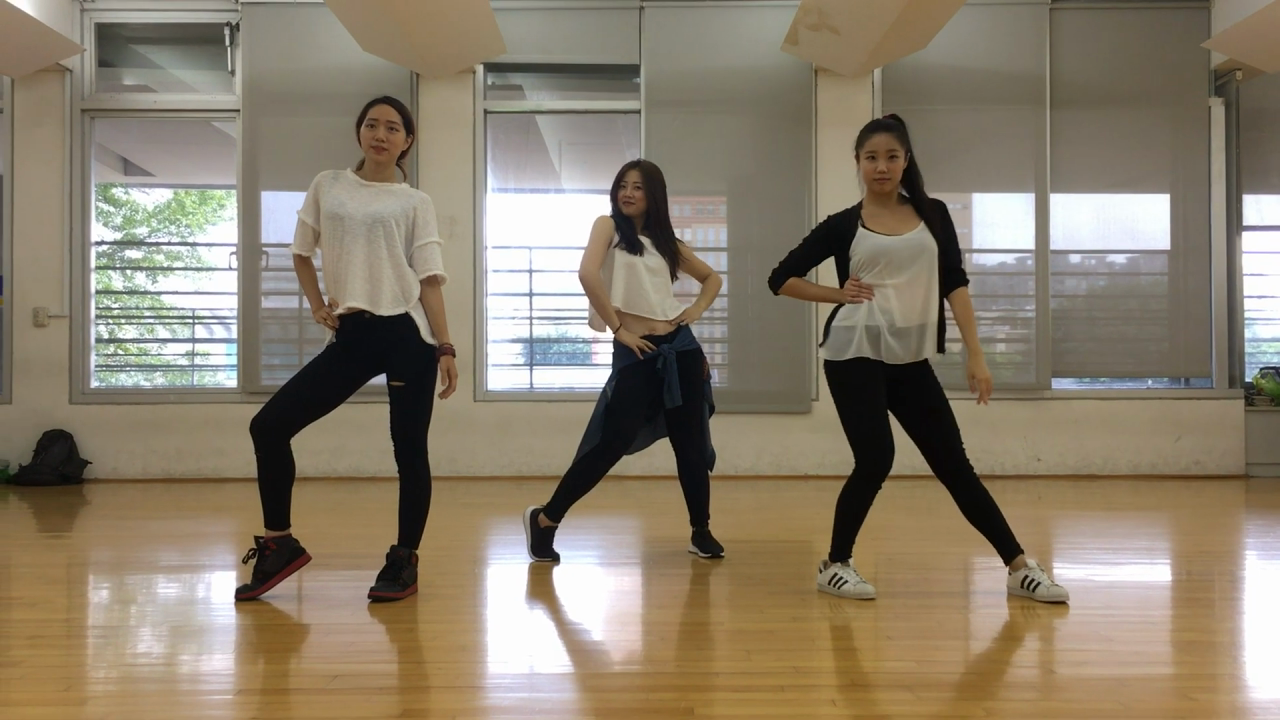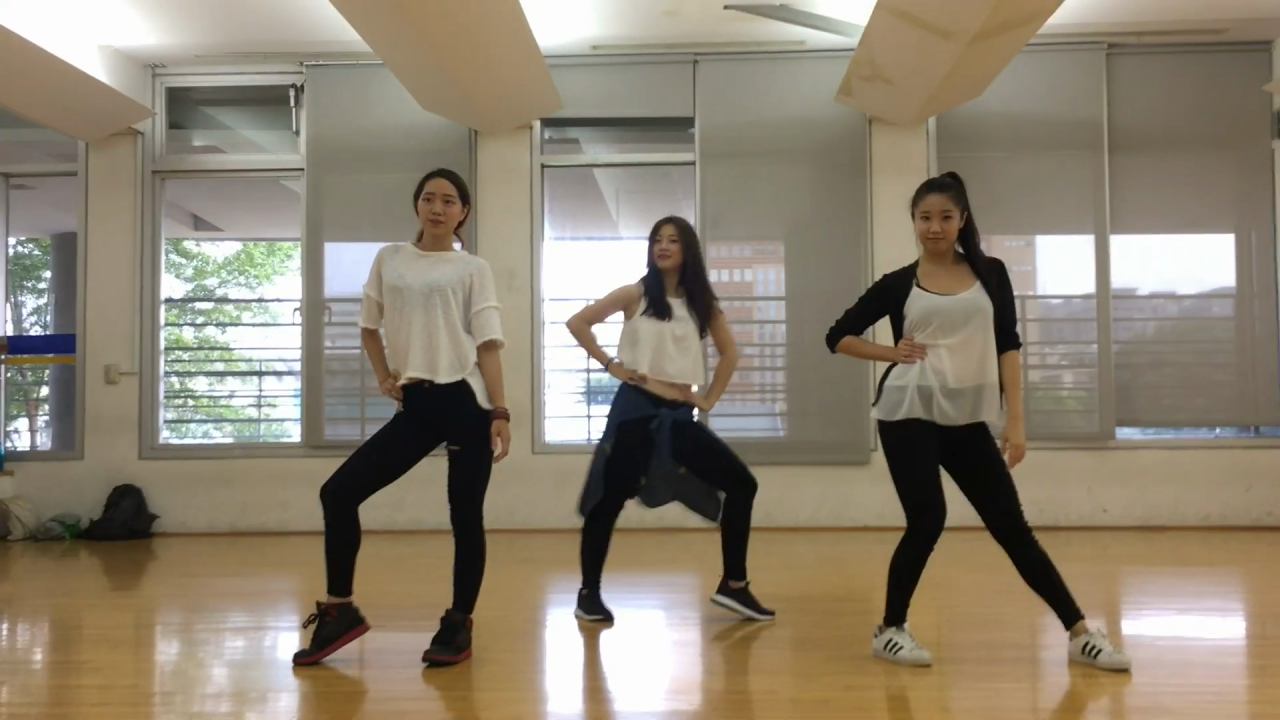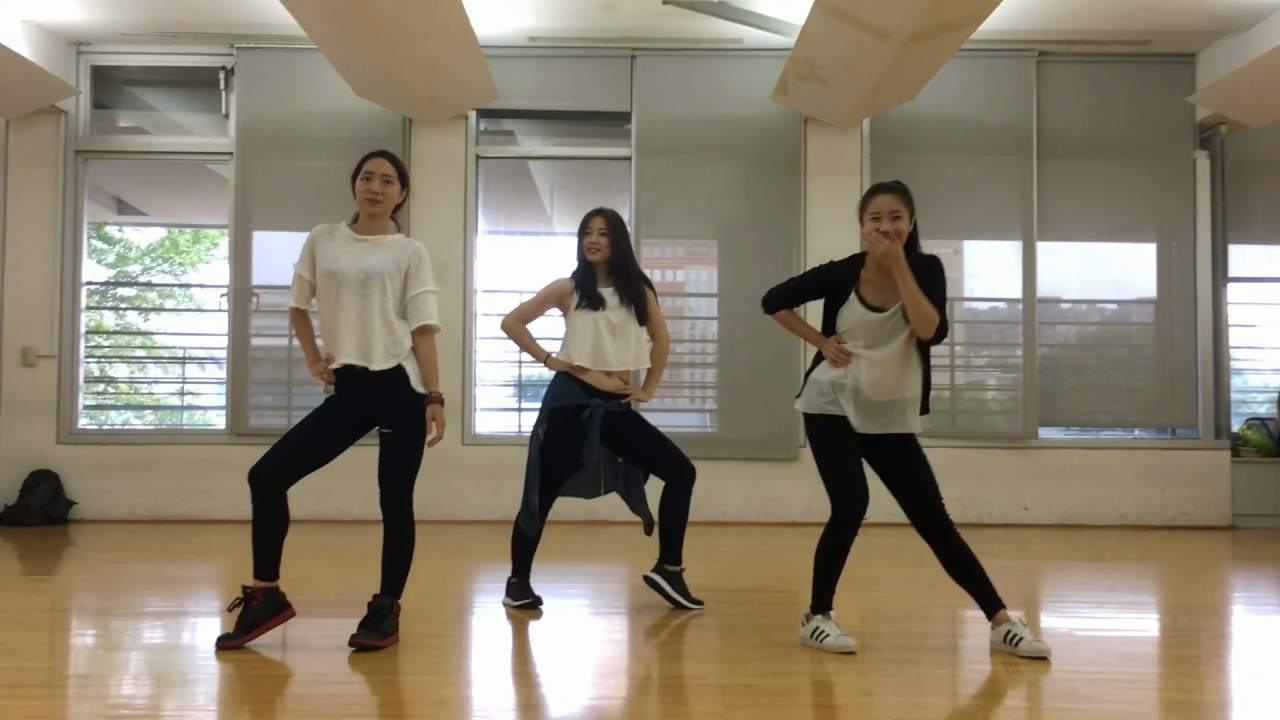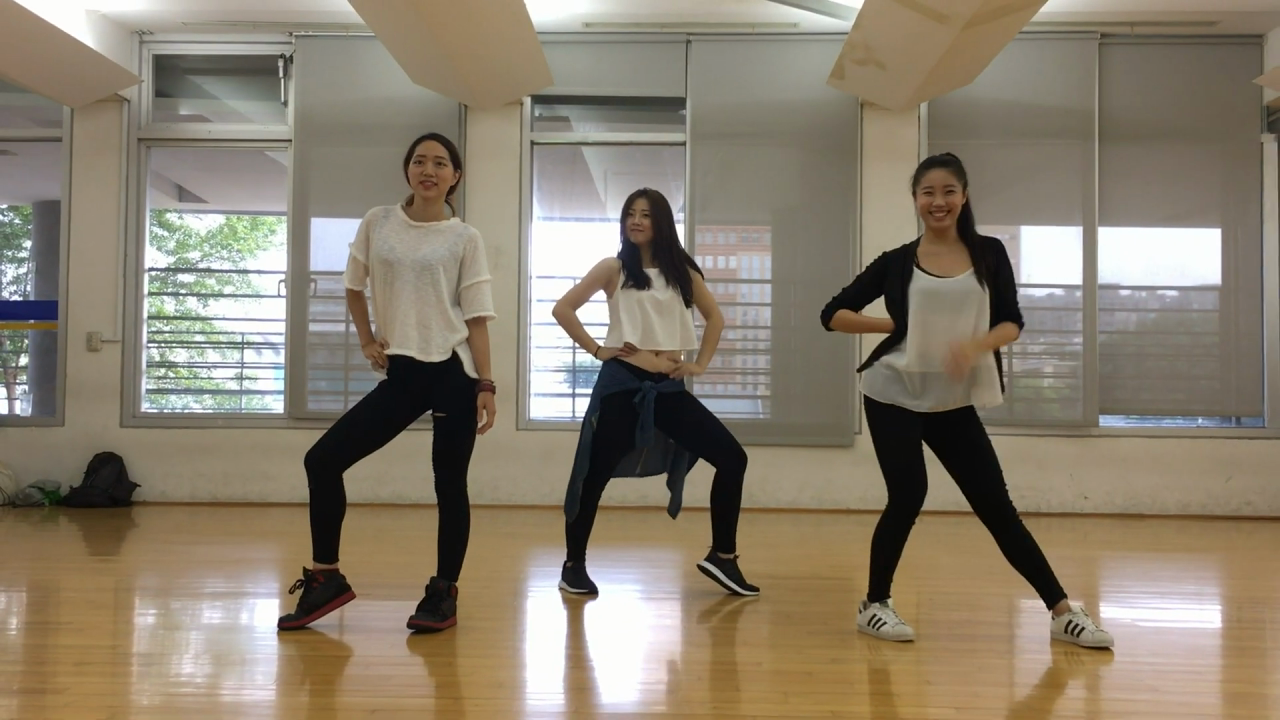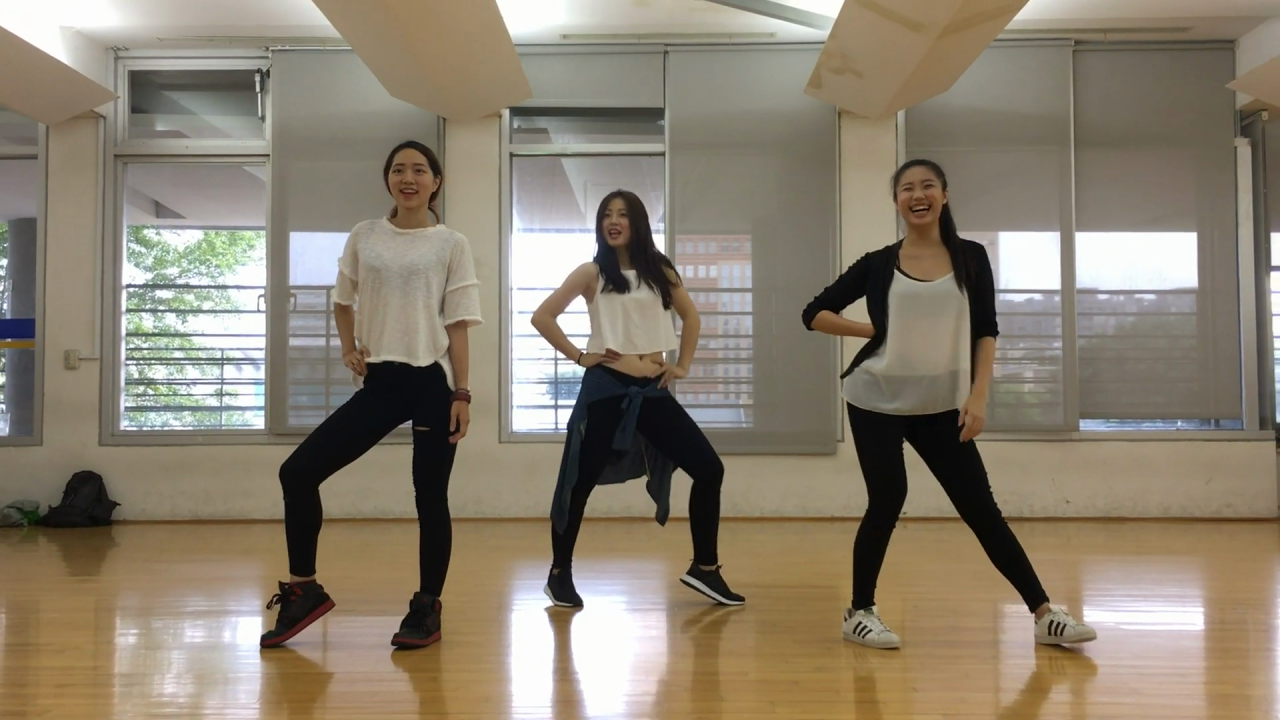
dt=1s
person 1, frame 1
left shoulder: (416, 203)
right shoulder: (327, 186)
left elbow: (429, 279)
right elbow: (302, 253)
left wrist: (445, 348)
right wrist: (318, 308)
left hip: (407, 335)
right hip: (350, 337)
left knee: (409, 449)
right knee: (269, 425)
left ankle: (404, 560)
right ankle: (279, 542)
person 1, frame 2
left shoulder: (473, 269)
right shoulder: (389, 259)
left elbow: (488, 344)
right elbow: (369, 327)
left wrist: (500, 412)
right wrist: (383, 378)
left hip: (466, 401)
right hip: (414, 405)
left knee: (465, 514)
right knee: (339, 492)
left ankle: (458, 623)
right ankle: (340, 610)
person 1, frame 3
left shoulder: (411, 252)
right shoulder: (323, 240)
left elbow: (423, 330)
right elbow: (299, 307)
left wrist: (435, 397)
right wrist: (314, 360)
left hip: (400, 387)
right hip: (348, 389)
left knee: (395, 499)
right knee: (267, 475)
left ankle: (386, 608)
right ankle: (266, 595)
person 1, frame 4
left shoulder: (465, 239)
right shoulder: (376, 224)
left elbow: (477, 318)
right elbow: (354, 287)
left wrist: (486, 386)
right wrist: (367, 342)
left hip: (453, 373)
right hip: (400, 374)
left knee: (449, 483)
right knee: (323, 459)
left ankle: (444, 592)
right ankle: (327, 577)
person 1, frame 5
left shoulder: (452, 244)
right shoulder: (364, 236)
left elbow: (457, 325)
right elbow: (344, 302)
left wrist: (462, 394)
right wrist: (349, 351)
left hip: (432, 383)
right hip: (379, 383)
left knee: (430, 495)
right knee: (298, 470)
left ankle: (427, 607)
right ankle: (303, 589)
person 2, frame 1
left shoulder: (933, 215)
right shoulder: (842, 225)
left elbow: (955, 284)
right elbow: (782, 278)
left wrist: (975, 353)
right wrist: (839, 294)
left hip: (911, 359)
right hip: (855, 353)
left knee: (953, 462)
right knee: (875, 459)
left ankle: (1020, 567)
right ankle: (835, 565)
person 2, frame 2
left shoulder: (990, 273)
right shoulder: (897, 284)
left elbow: (1008, 346)
right elbow: (838, 336)
left wrist: (1015, 419)
right wrist: (892, 352)
left hip: (968, 419)
right hip: (909, 413)
left knee: (1011, 526)
right knee: (926, 521)
left ankle: (1080, 633)
right ankle: (890, 630)
person 2, frame 3
left shoulder: (926, 269)
right shoulder: (841, 273)
left elbow: (931, 332)
right elbow: (774, 301)
left wrist: (899, 268)
right wrist: (821, 342)
left hip: (892, 415)
right hip: (833, 407)
left knee: (933, 519)
right knee: (850, 506)
left ankle: (1001, 621)
right ankle: (817, 616)
person 2, frame 4
left shoulder: (988, 253)
right shoulder: (896, 263)
left elbow: (1012, 323)
right elbow: (833, 315)
left wrist: (977, 345)
right wrist: (892, 325)
left hip: (954, 404)
right hip: (893, 397)
left knee: (996, 506)
right knee: (908, 495)
left ankle: (1062, 611)
right ankle: (875, 604)
person 2, frame 5
left shoulder: (970, 258)
right shoulder: (877, 264)
left elbow: (986, 332)
right elbow: (815, 313)
left wrist: (978, 397)
right wrist: (871, 330)
left hip: (939, 406)
right hip: (876, 401)
left knee: (981, 507)
right knee: (887, 500)
left ankle: (1044, 614)
right ankle: (860, 612)
person 3, frame 1
left shoulder: (667, 241)
right shoulder: (608, 226)
left elbow: (712, 277)
right elbow: (588, 274)
left wrist: (697, 309)
right wrist: (617, 328)
left hip: (681, 348)
right hip: (636, 352)
left knee: (692, 444)
right knee: (611, 444)
left ankle: (701, 532)
right ankle: (544, 519)
person 3, frame 2
left shoulder: (701, 302)
right shoulder: (636, 294)
left elbow: (729, 352)
right elbow: (577, 322)
left wrist: (709, 398)
right wrist: (610, 365)
left hip: (680, 415)
right hip: (636, 409)
left knee: (742, 485)
right knee: (608, 501)
left ankle: (734, 585)
right ankle: (589, 593)
person 3, frame 3
left shoulder: (638, 291)
right shoulder: (568, 288)
left elbow: (661, 340)
right elbow: (512, 322)
left wrist: (648, 388)
right wrist: (548, 360)
left hip: (616, 406)
right hip: (572, 399)
left knee: (681, 472)
right knee: (544, 490)
left ankle: (669, 569)
right ankle: (518, 581)
person 3, frame 4
left shoulder: (682, 271)
right shoulder: (614, 268)
left elbow: (715, 317)
right elbow: (562, 309)
left wrist: (700, 364)
right wrist: (597, 349)
left hip: (669, 388)
right hip: (623, 383)
left knee: (732, 458)
right knee: (594, 474)
left ankle: (722, 557)
right ankle: (574, 566)
person 3, frame 5
left shoulder: (660, 271)
right shoulder: (591, 273)
left elbow: (691, 316)
right elbow: (542, 316)
left wrist: (683, 366)
right wrist: (579, 356)
left hip: (653, 392)
right hip: (607, 389)
left knee: (709, 469)
right knee: (580, 481)
left ankle: (704, 569)
right ankle: (560, 575)
